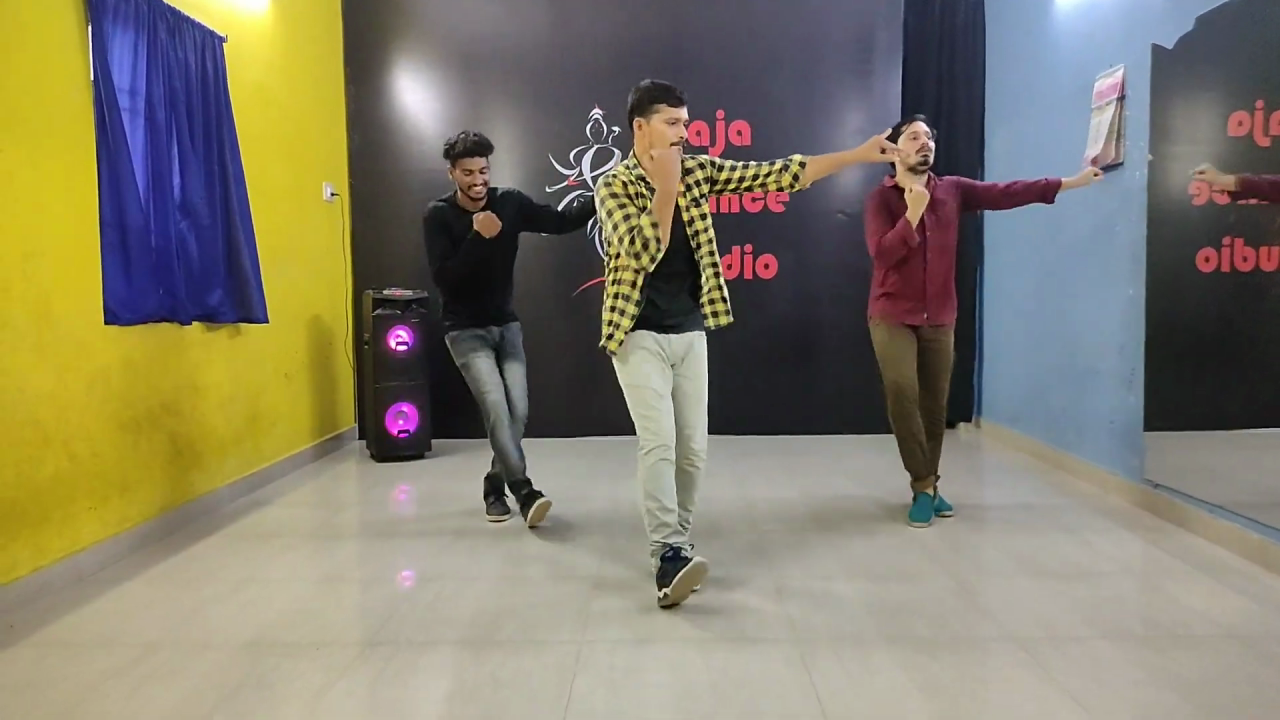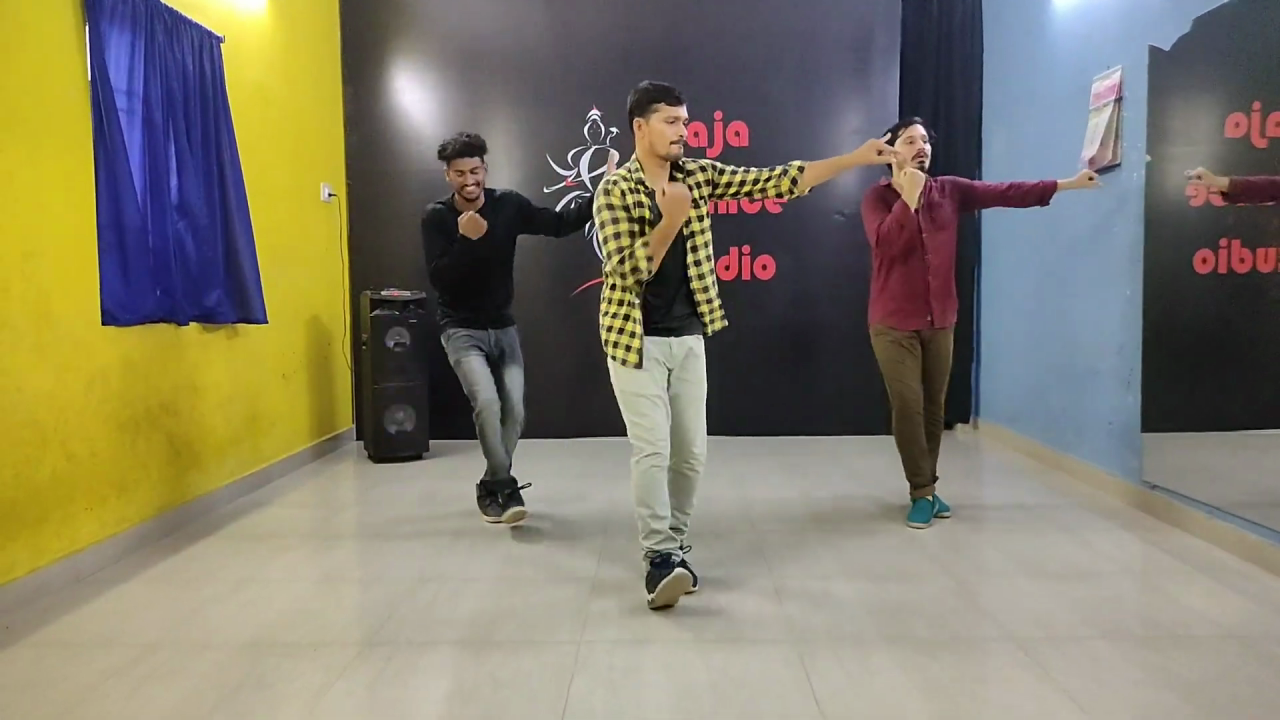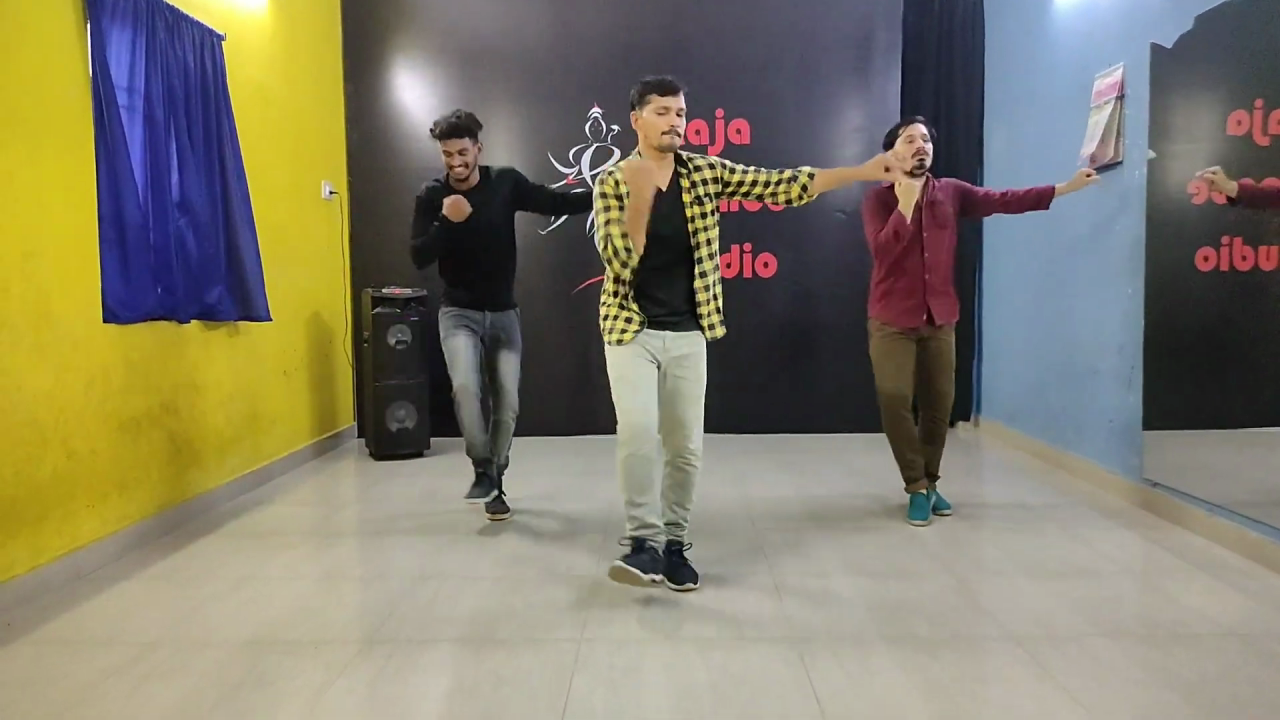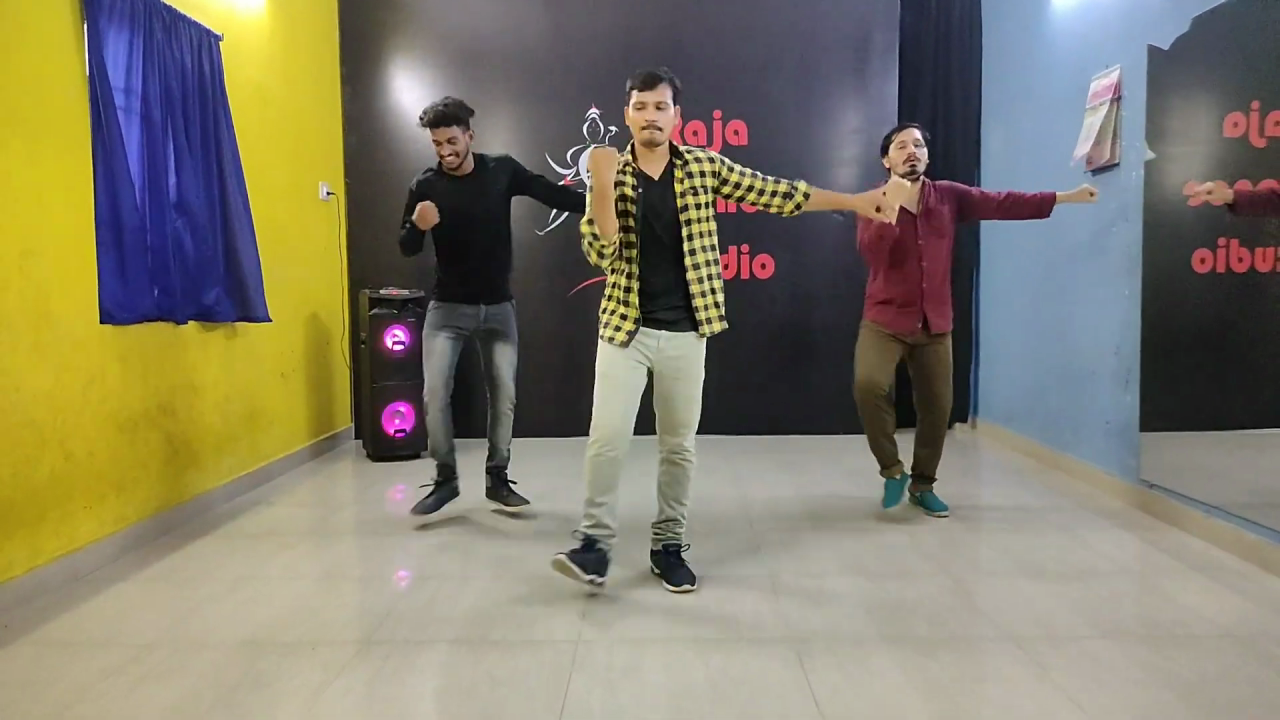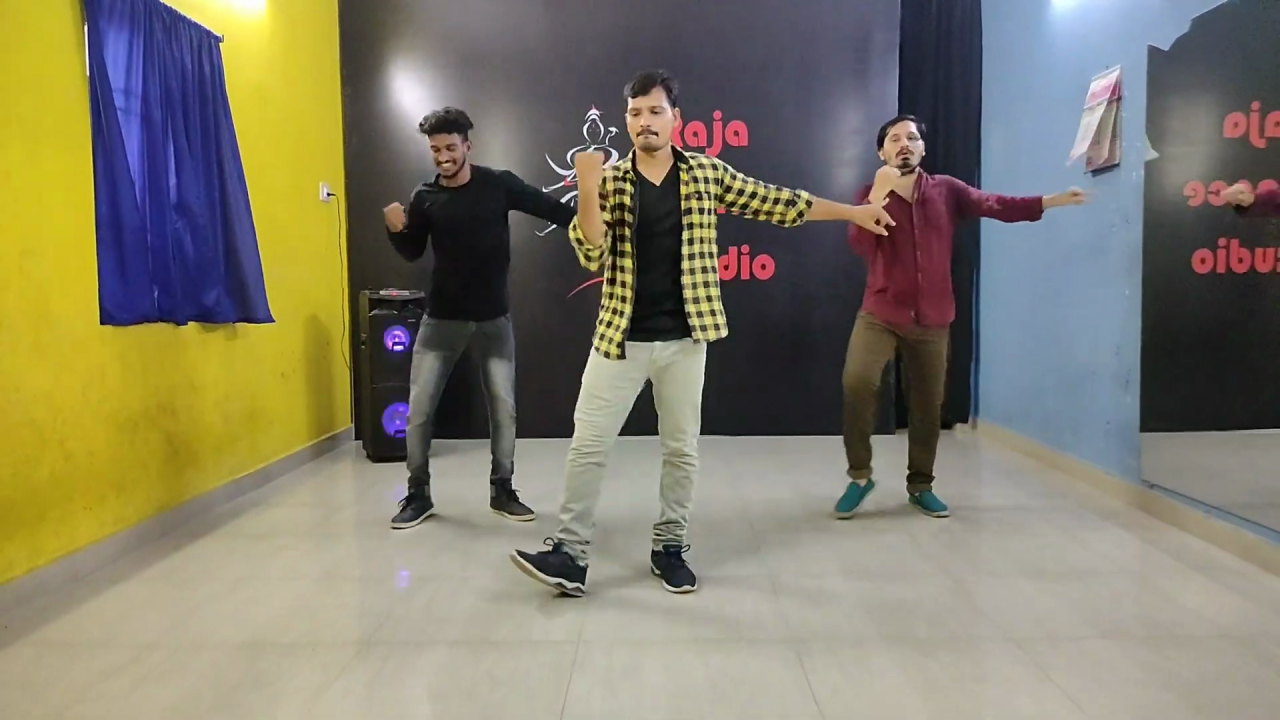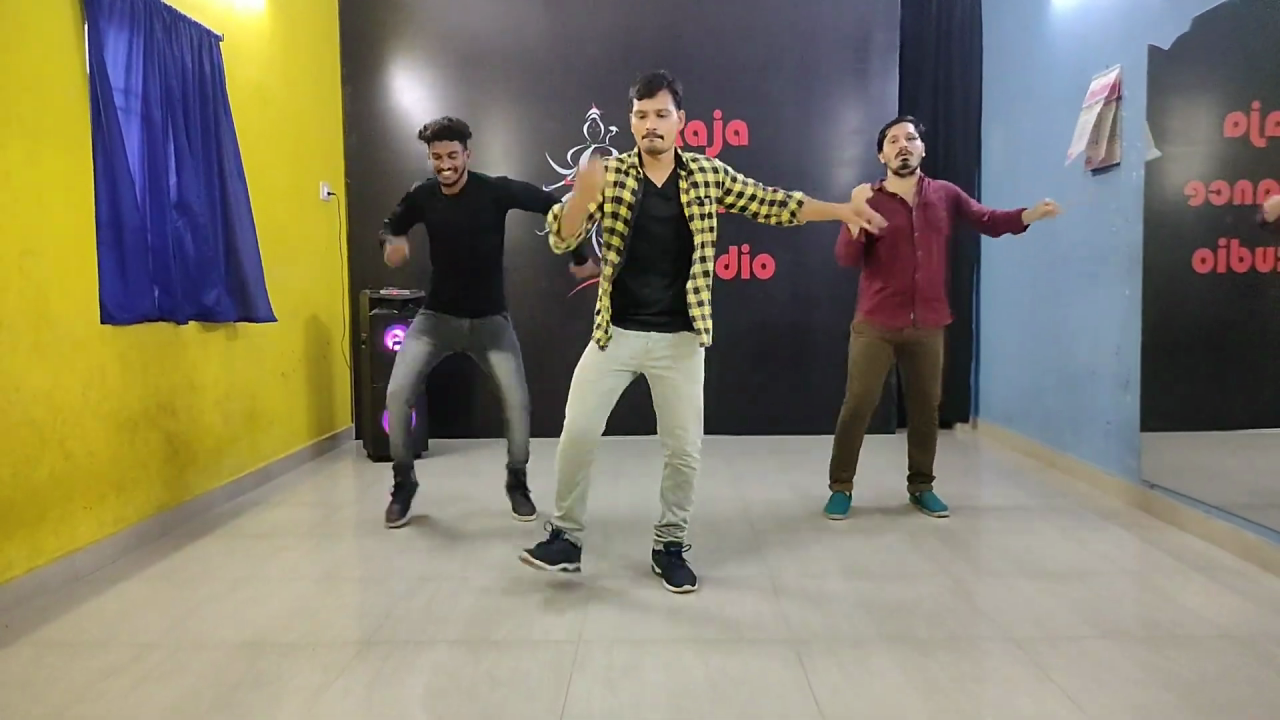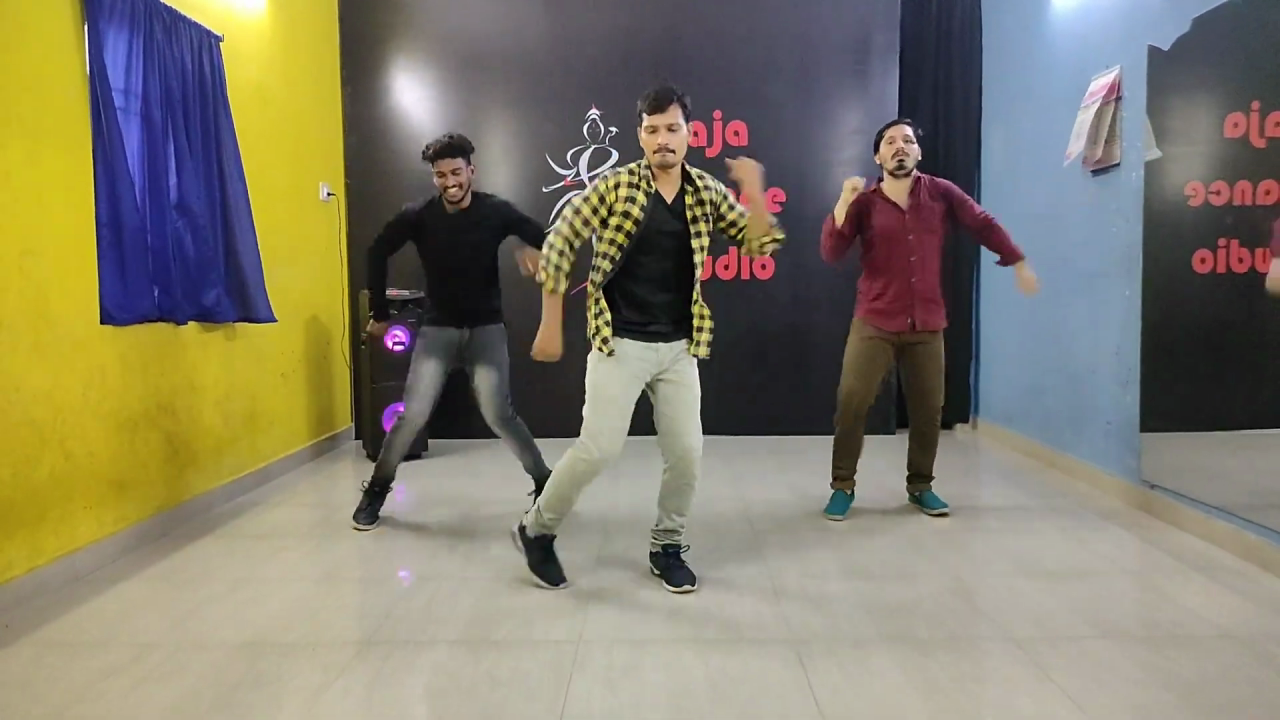
dt=0.1s
person 1, frame 1
left shoulder: (696, 170)
right shoulder: (615, 184)
left elbow: (774, 175)
right elbow: (642, 255)
left wrist: (857, 155)
right wrist: (668, 191)
left hip: (688, 334)
right hip: (638, 334)
left knee: (692, 448)
right knee: (660, 441)
left ankle: (676, 545)
right ankle: (670, 554)
person 1, frame 2
left shoulder: (698, 175)
right shoulder: (615, 189)
left elbow: (775, 180)
right elbow: (633, 272)
left wrist: (857, 159)
right wrist: (668, 221)
left hip: (687, 337)
right hip: (633, 338)
left knee: (690, 451)
right knee: (651, 447)
left ankle: (672, 546)
right ankle: (665, 557)
person 1, frame 3
left shoulder: (705, 172)
right shoulder: (613, 182)
left elbow: (782, 185)
right elbow: (621, 261)
left wrist: (863, 172)
right wrist: (640, 203)
left hip: (687, 334)
right hip: (632, 329)
left knee: (687, 449)
right knee: (638, 430)
left ankle: (672, 542)
right ankle: (644, 542)
person 1, frame 4
left shoulder: (710, 168)
right shoulder: (614, 176)
left elbow: (778, 195)
right elbow: (602, 253)
left wrist: (860, 202)
right wrist: (601, 185)
left hip: (686, 332)
right hip: (627, 327)
left knee: (679, 445)
right knee: (608, 433)
left ankle: (667, 546)
right ankle: (595, 546)
person 1, frame 5
left shoulder: (706, 172)
right shoulder: (610, 180)
left elbow: (774, 201)
right elbow: (592, 257)
left wrist: (853, 211)
right wrist: (588, 190)
left hip: (685, 339)
right hip: (621, 338)
left knee: (682, 449)
right knee: (589, 443)
left ankle: (669, 547)
right ankle: (568, 553)
person 1, frame 6
left shoulder: (716, 179)
right shoulder: (611, 175)
left elbow: (770, 206)
right elbow: (562, 238)
left wrist: (842, 210)
right wrist: (581, 197)
left hip: (682, 338)
right hip: (618, 332)
left knee: (684, 450)
right knee: (578, 432)
left ankle: (669, 546)
right ankle: (565, 534)
person 1, frame 7
left shoulder: (706, 190)
right shoulder: (615, 186)
left elbow: (759, 245)
right elbow: (559, 244)
left wrist: (754, 193)
right wrist: (549, 324)
left hip: (678, 348)
right hip: (619, 344)
left knee: (687, 456)
right knee: (599, 450)
left ankle: (666, 546)
right ankle: (538, 531)
person 2, frame 1
left shoulder: (511, 203)
right shoulder: (438, 215)
left elbow: (561, 222)
right elbow: (444, 278)
right wrist: (479, 238)
left hip: (505, 325)
right hip: (464, 328)
left knee: (517, 409)
right knee: (495, 405)
left ankle: (495, 486)
right ankle: (524, 490)
person 2, frame 2
left shoulder: (509, 205)
right shoulder: (437, 217)
left elbow: (561, 224)
right elbow: (438, 279)
right wrist: (467, 239)
left hip: (503, 328)
right hip: (461, 330)
left knee: (513, 411)
right knee: (487, 403)
left ankle: (492, 488)
right ankle: (505, 489)
person 2, frame 3
left shoulder: (506, 182)
right shoulder: (431, 196)
left elbow: (557, 204)
right elbow: (420, 257)
right wrist: (447, 221)
left hip: (503, 312)
right hip: (458, 312)
left knee: (507, 403)
right knee: (466, 387)
left ankle: (495, 476)
right ankle: (484, 473)
person 2, frame 4
left shoulder: (502, 170)
right shoulder: (425, 185)
left elbow: (556, 194)
right elbow: (409, 249)
right wrist: (417, 226)
left hip: (498, 304)
right hip: (448, 305)
left knee: (504, 392)
right knee: (435, 390)
left ankle: (497, 480)
right ankle: (445, 480)
person 2, frame 5
left shoulder: (499, 184)
right shoulder: (425, 197)
left elbow: (551, 209)
right elbow: (412, 253)
right wrist: (397, 229)
left hip: (493, 320)
right hip: (441, 321)
left knee: (504, 407)
right knee: (419, 410)
left ankle: (502, 490)
right ankle: (418, 495)
person 2, frame 6
left shoulder: (500, 188)
right shoulder: (421, 196)
left elbow: (552, 205)
right elbow: (391, 228)
left wrist: (582, 255)
right wrist: (392, 244)
left hip: (490, 317)
right hip: (440, 315)
left knee: (516, 399)
right knee: (397, 393)
left ankle: (516, 482)
right ankle: (403, 486)
person 2, frame 7
left shoulder: (495, 211)
right shoulder: (418, 215)
left elbow: (540, 237)
right elbow: (378, 254)
left wrist: (537, 254)
right wrist: (379, 312)
left hip: (486, 329)
right hip: (438, 330)
left knee: (497, 414)
right knee: (414, 416)
left ankle: (544, 485)
right ankle: (375, 492)
person 3, frame 1
left shoulder: (953, 190)
right shoulder: (880, 199)
left elbow: (1008, 193)
right elbow: (883, 253)
left wrist: (1070, 182)
right wrist: (912, 213)
left hip: (938, 317)
right hip: (892, 314)
left knee: (935, 403)
right knee: (902, 391)
left ankle: (928, 483)
right ankle: (922, 486)
person 3, frame 2
left shoulder: (951, 190)
right shoulder: (878, 196)
left elbow: (1005, 194)
right elbow: (886, 246)
left wrist: (1068, 184)
right wrist: (908, 197)
left hip: (939, 319)
right hip: (893, 321)
left knee: (934, 405)
right knee: (908, 403)
left ankle: (927, 485)
right ankle: (920, 492)
person 3, frame 3
left shoulder: (952, 192)
right shoulder: (878, 199)
left elbow: (1005, 201)
right elbow: (884, 251)
left wrist: (1066, 187)
right wrist: (905, 205)
left hip: (938, 318)
right hip: (891, 319)
left knee: (939, 405)
right knee: (896, 398)
left ankle: (928, 482)
right ankle: (917, 488)
person 3, frame 4
left shoulder: (951, 196)
left elbow: (1005, 203)
right elbow: (873, 255)
left wrist: (1066, 198)
right wrist: (893, 209)
left hip: (934, 324)
right hip: (884, 321)
left knee: (935, 408)
right knee: (869, 386)
left ankle: (922, 485)
right ankle: (892, 471)
person 3, frame 5
left shoulder: (945, 190)
right shoulder: (868, 195)
left elbow: (997, 205)
right elbow: (863, 245)
left wrist: (1054, 200)
right wrist: (880, 195)
left hip: (931, 319)
right hip: (879, 315)
left knee: (928, 405)
right knee: (857, 384)
left ankle: (920, 485)
right ankle: (860, 476)
person 3, frame 6
left shoulder: (945, 194)
right shoulder: (870, 202)
left elbow: (987, 220)
right elbow: (848, 259)
left wrist: (1030, 215)
left hip: (928, 322)
right hip: (876, 321)
left knee: (926, 407)
right knee: (858, 402)
left ankle: (921, 486)
right ankle: (840, 486)
person 3, frame 7
left shoulder: (940, 192)
right shoulder: (863, 202)
left elbow: (983, 223)
right elbow: (831, 252)
left wrist: (1018, 262)
right wrist: (842, 207)
left hip: (927, 324)
right hip: (875, 322)
left knee: (928, 408)
right knee: (852, 400)
left ankle: (920, 486)
right ankle: (842, 487)
